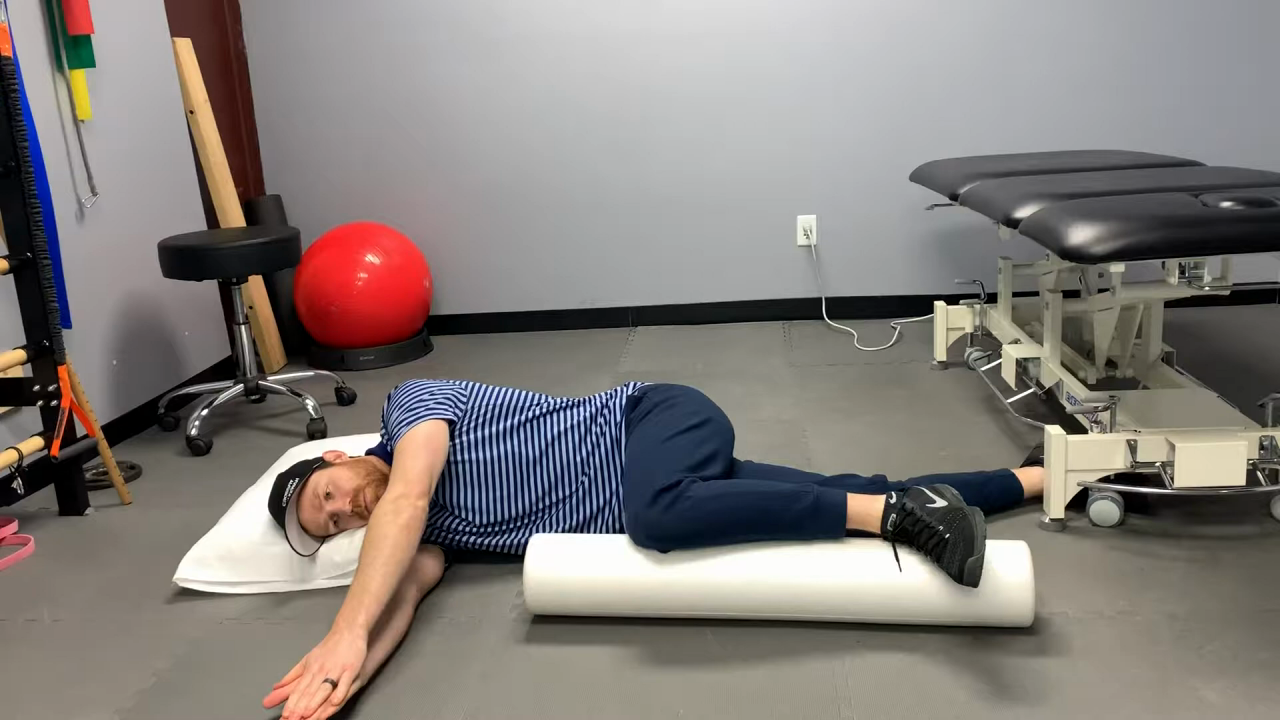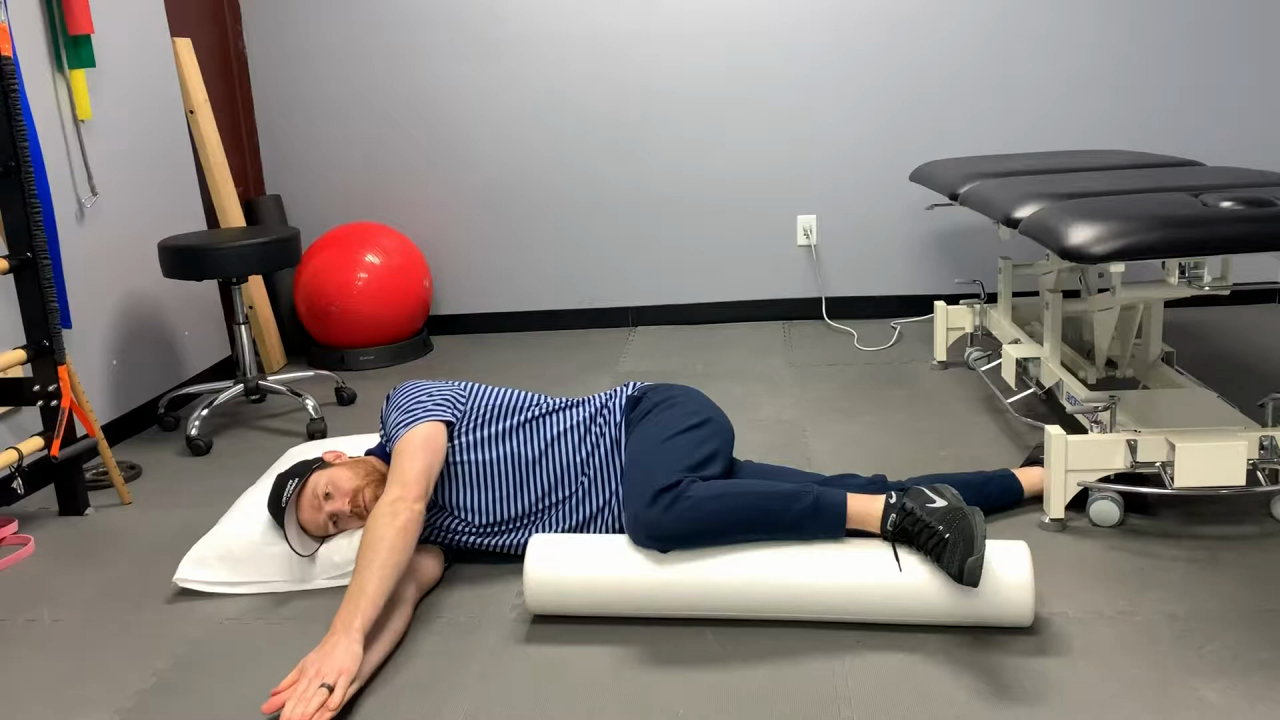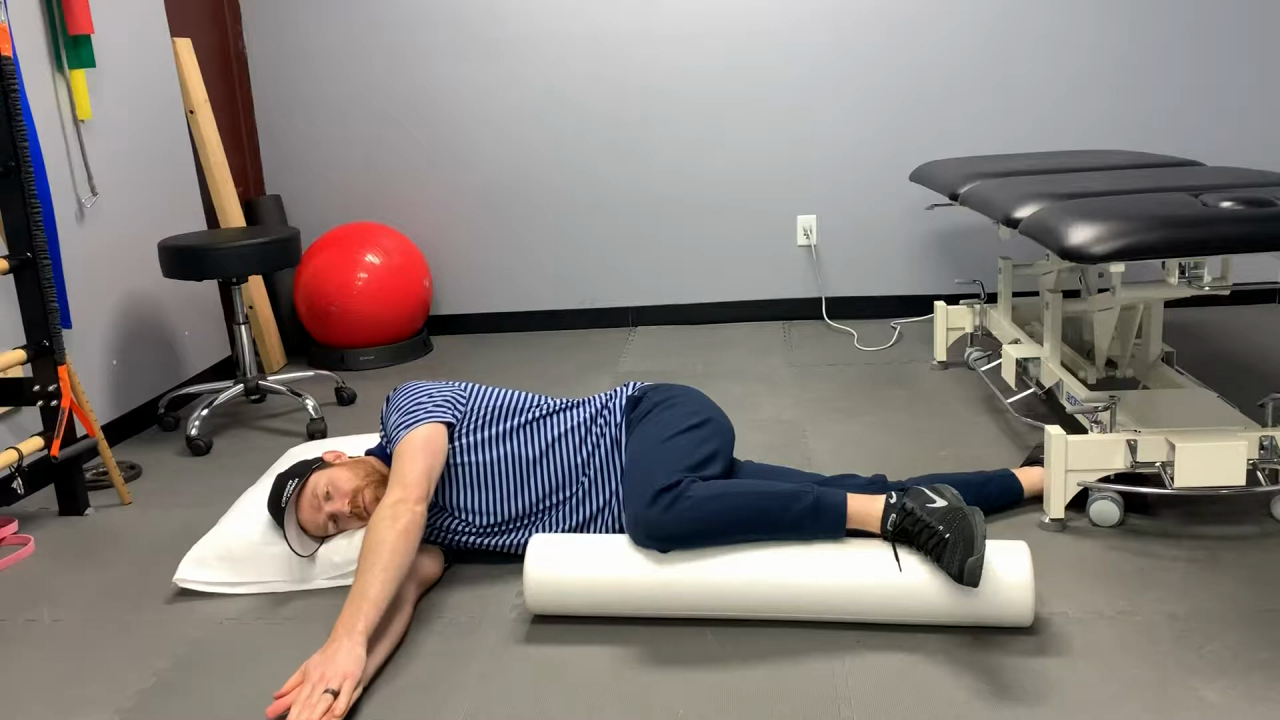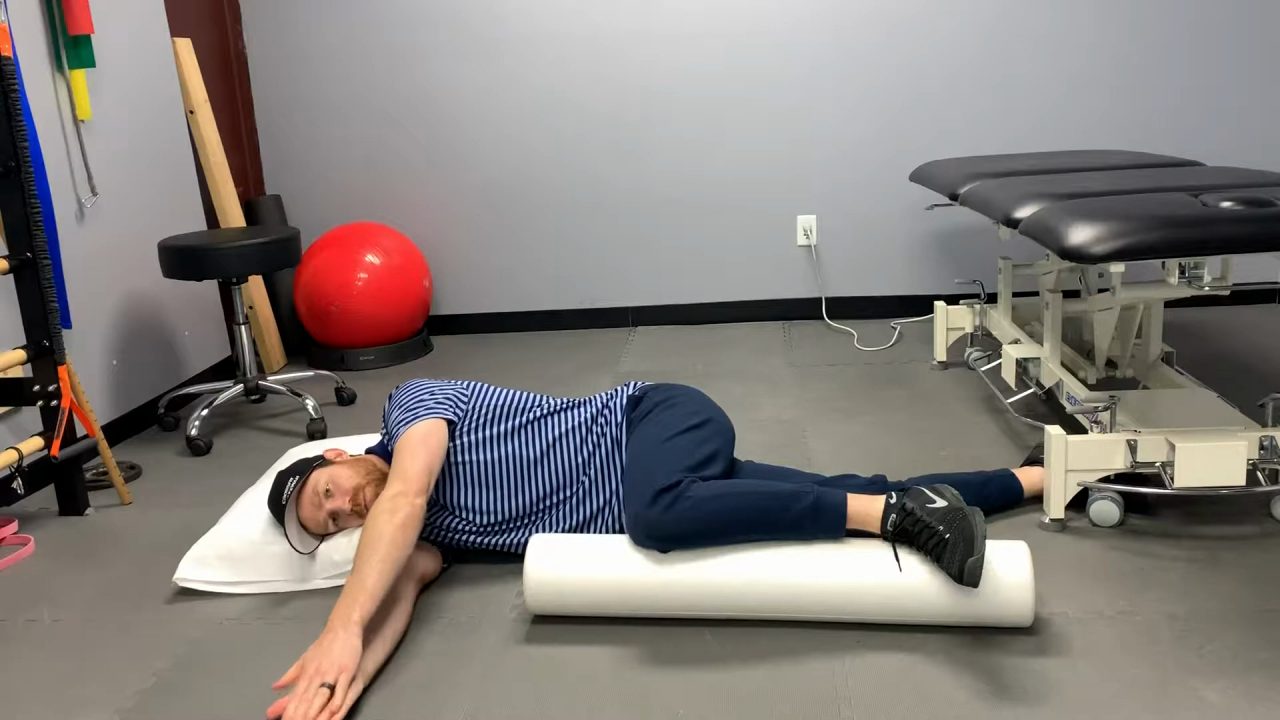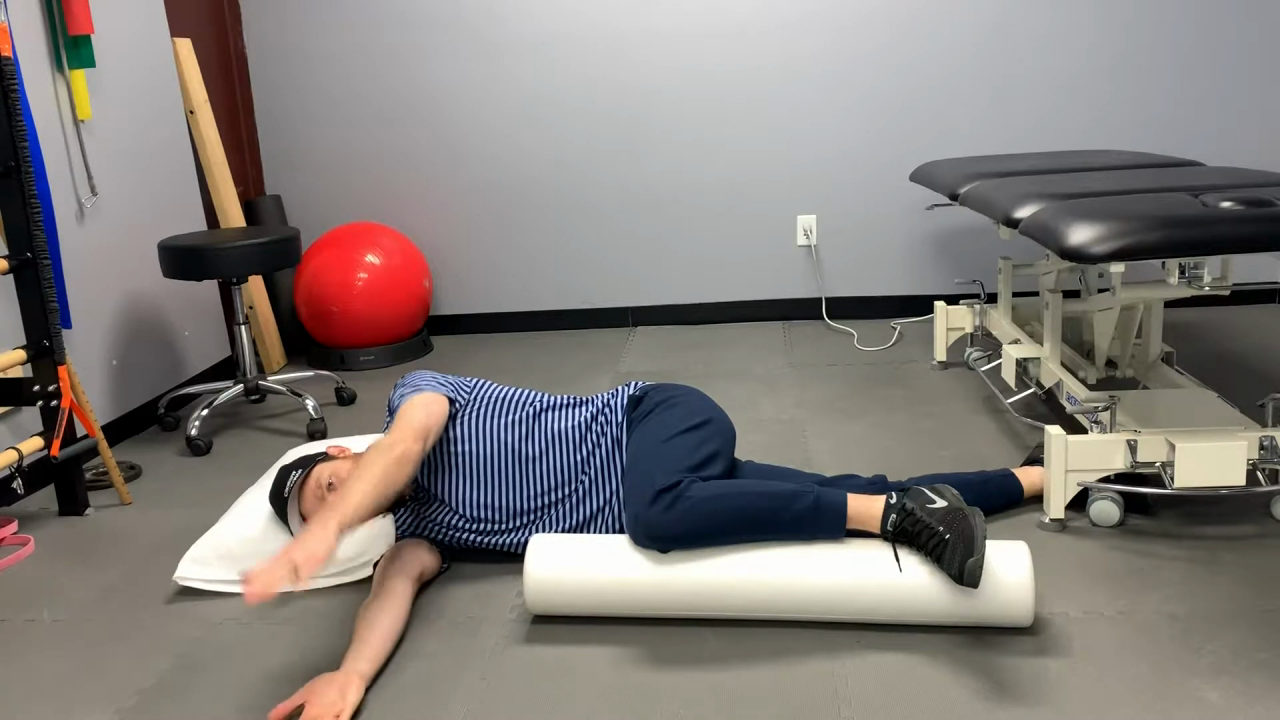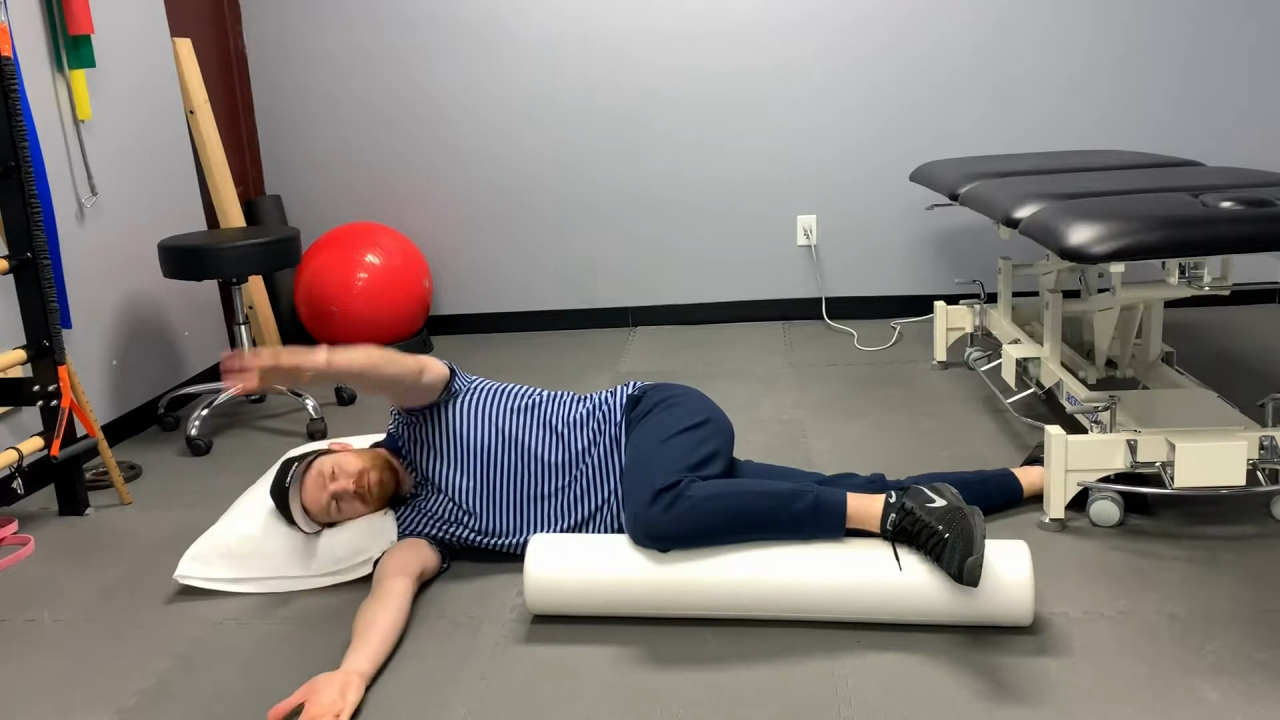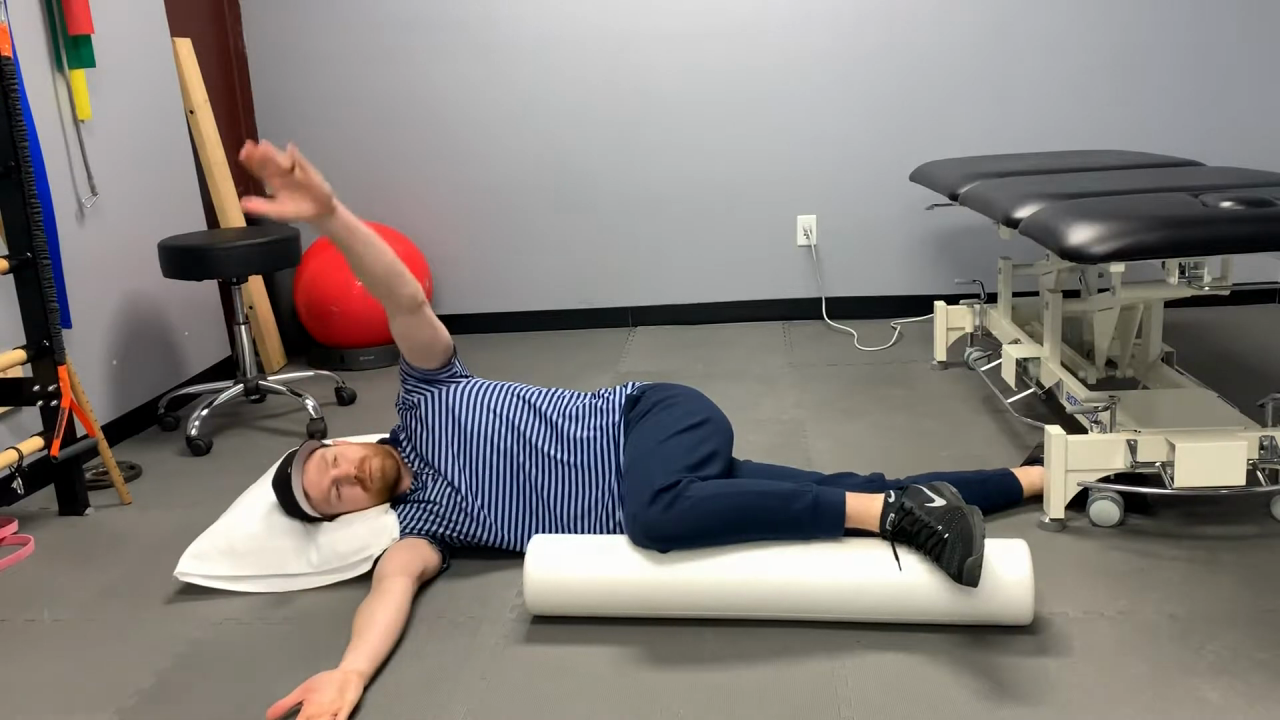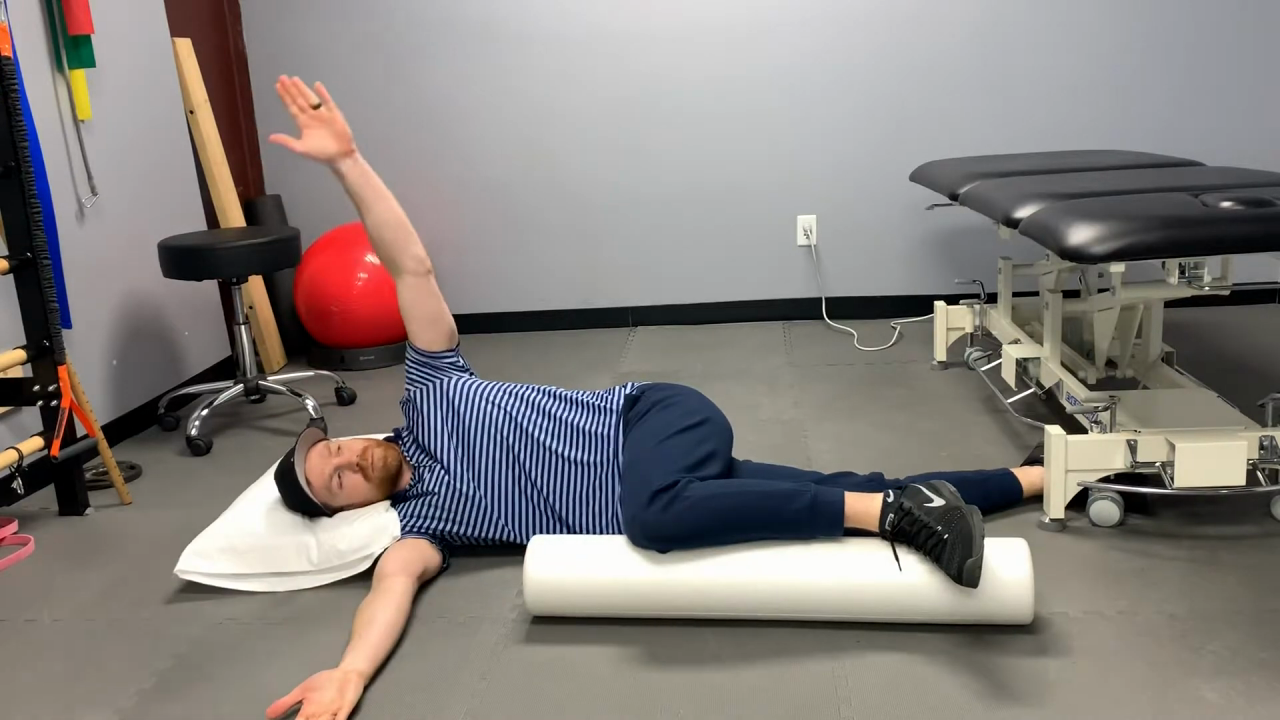
dt=0.2s
person 1, frame 1
left shoulder: (410, 403)
right shoulder: (435, 531)
left elbow: (405, 498)
right elbow: (406, 587)
left wrist: (344, 632)
left hip: (656, 420)
right hip: (655, 501)
left knee: (660, 511)
right knee: (851, 498)
left ankle: (897, 510)
right ankle: (1039, 474)
person 1, frame 2
left shoulder: (410, 402)
right shoulder: (434, 531)
left elbow: (402, 501)
right elbow: (406, 585)
left wrist: (342, 636)
left hip: (657, 419)
right hip: (657, 496)
left knee: (659, 511)
right knee: (849, 500)
left ankle: (901, 509)
right ankle: (1041, 473)
person 1, frame 3
left shoulder: (409, 405)
right shoulder: (435, 531)
left elbow: (402, 503)
right elbow: (403, 587)
left wrist: (344, 640)
left hip: (657, 419)
right hip: (643, 510)
left knee: (659, 510)
right knee: (846, 505)
left ankle: (897, 509)
right ankle: (1042, 474)
person 1, frame 4
left shoulder: (411, 403)
right shoulder: (431, 530)
left elbow: (406, 494)
right elbow: (400, 583)
left wrist: (340, 626)
left hip: (656, 422)
right hip: (644, 509)
left knee: (660, 512)
right knee: (849, 498)
left ankle: (899, 509)
right ankle: (1040, 475)
person 1, frame 5
left shoulder: (418, 407)
right shoulder: (423, 526)
left elbow: (403, 449)
right elbow: (396, 580)
left wrist: (318, 532)
left hip: (654, 420)
right hip: (646, 509)
left knee: (662, 510)
right knee: (845, 501)
left ankle: (897, 510)
right ankle: (1039, 474)
person 1, frame 6
left shoulder: (421, 424)
right shoulder: (425, 528)
left elbow: (409, 370)
right elbow: (395, 569)
left wrist: (307, 361)
left hip: (651, 426)
right hip: (635, 522)
right knee: (843, 495)
left ankle: (897, 508)
right ankle: (1034, 477)
person 1, frame 7
left shoulder: (426, 402)
right shoulder: (420, 519)
left elbow: (406, 300)
right elbow: (393, 585)
left wrist: (325, 214)
left hip: (653, 421)
right hip: (652, 508)
left knee: (662, 512)
right knee: (844, 500)
left ankle: (899, 511)
right ankle: (1039, 478)
person 1, frame 8
left shoulder: (429, 392)
right shoulder: (423, 517)
left elbow: (412, 268)
right elbow: (394, 582)
left wrist: (347, 159)
left hip: (658, 418)
right hip: (651, 506)
left knee: (657, 512)
right knee: (843, 501)
left ankle: (899, 508)
right ankle: (1041, 476)
